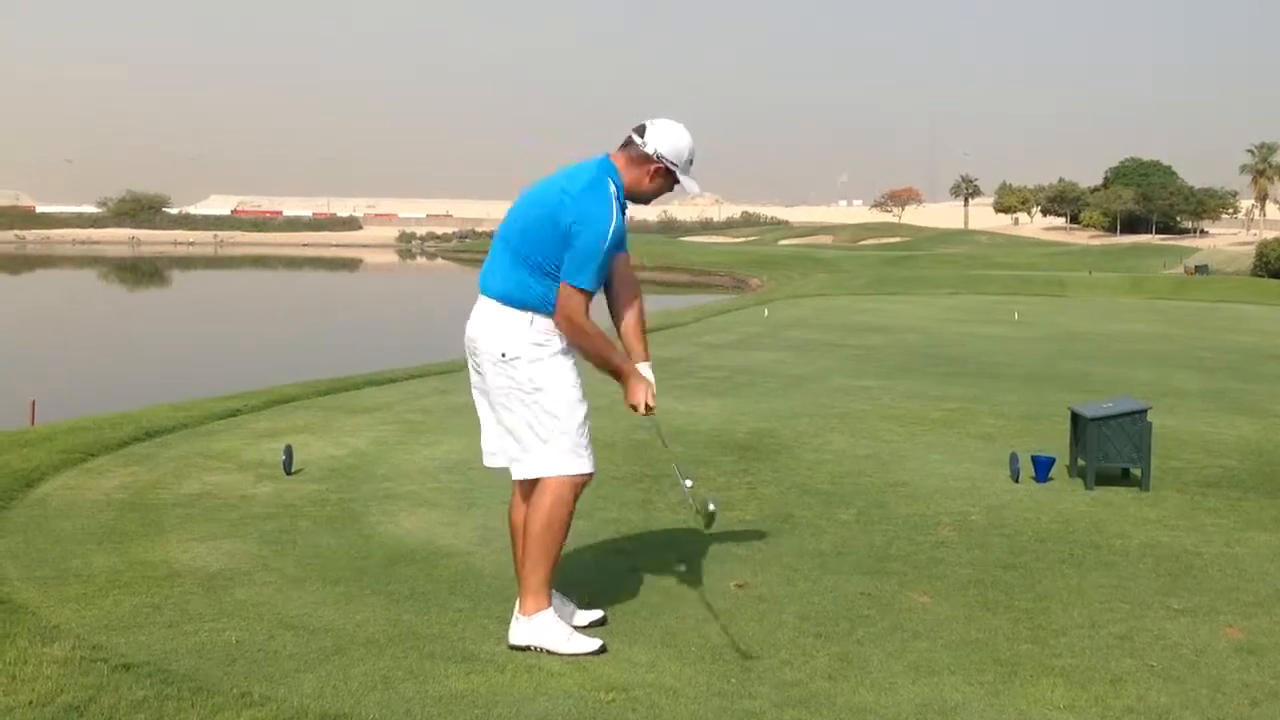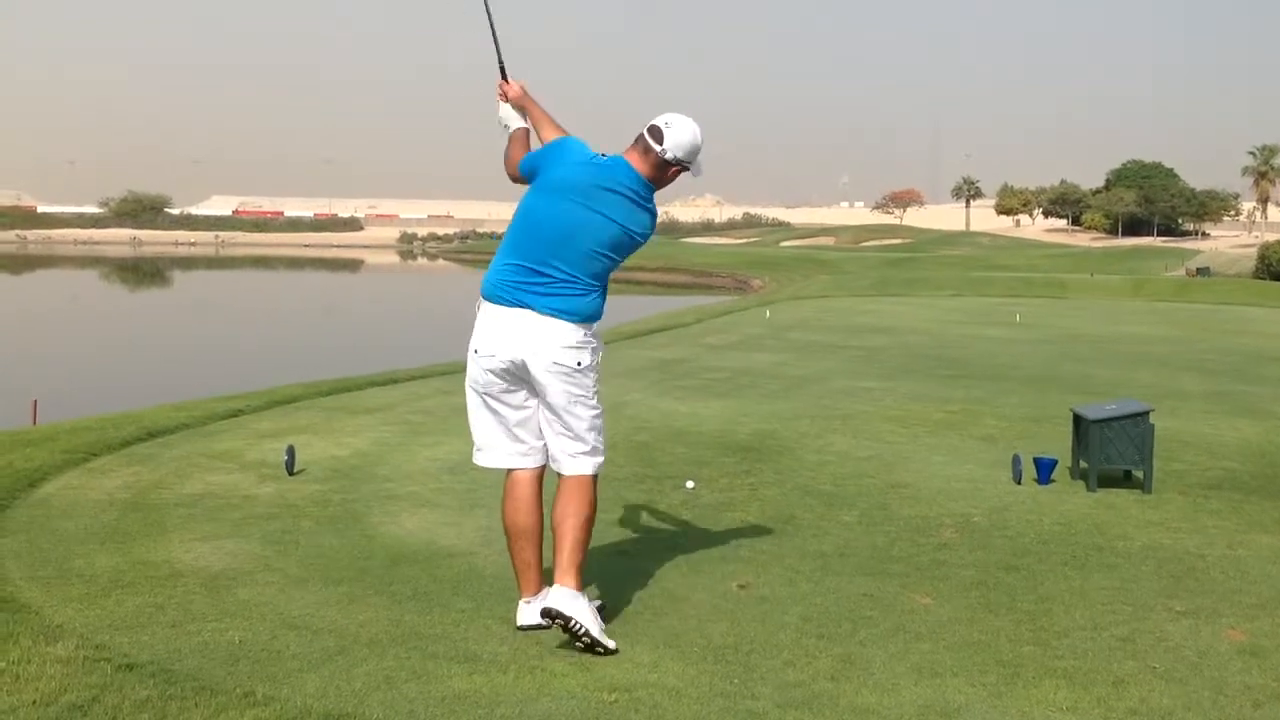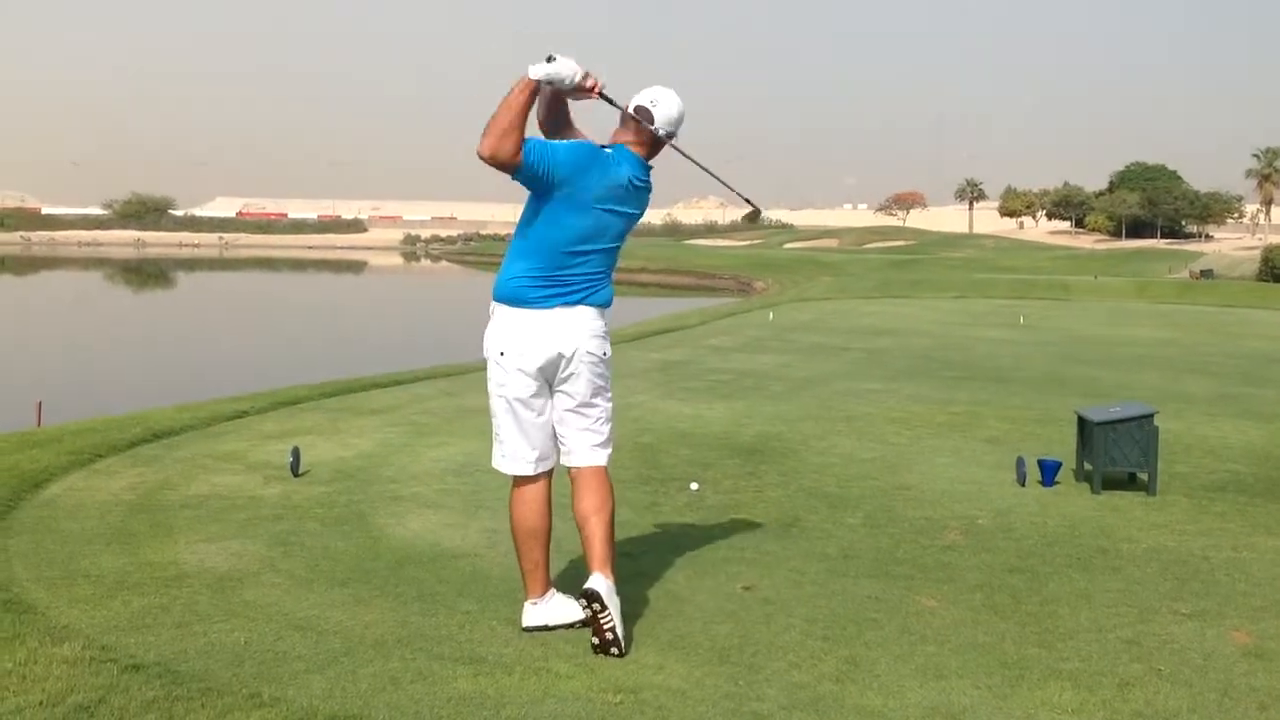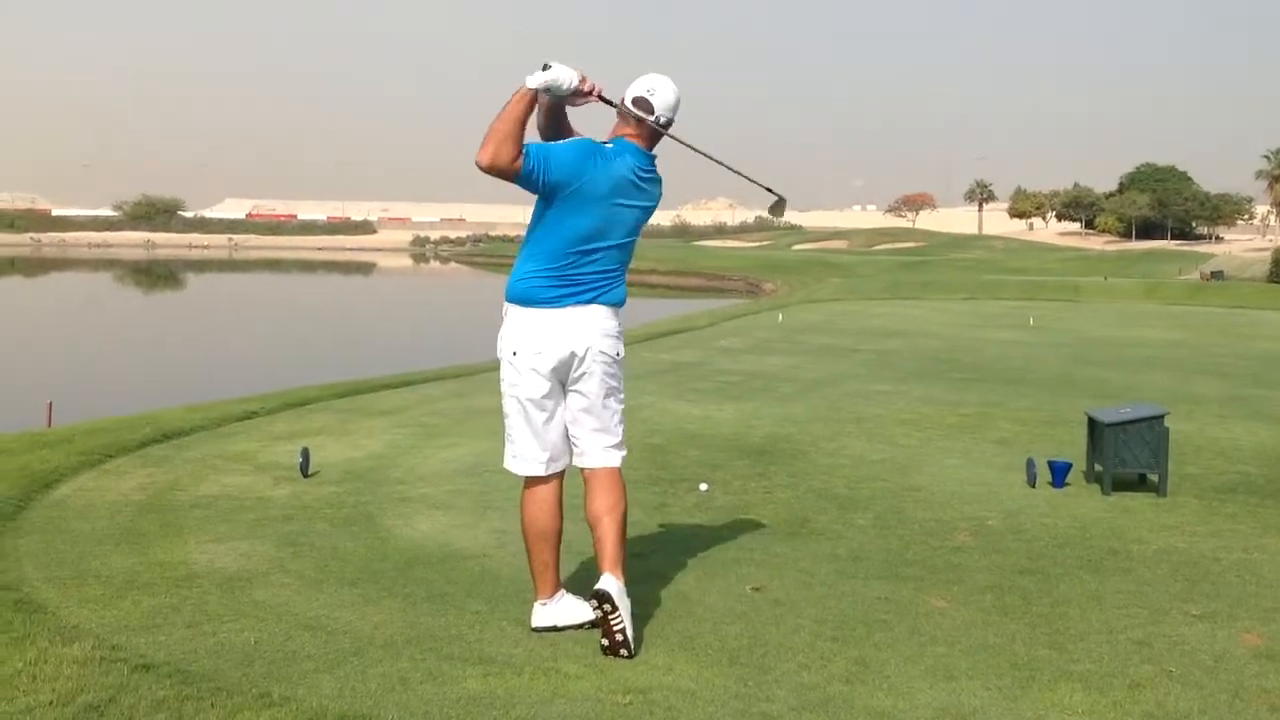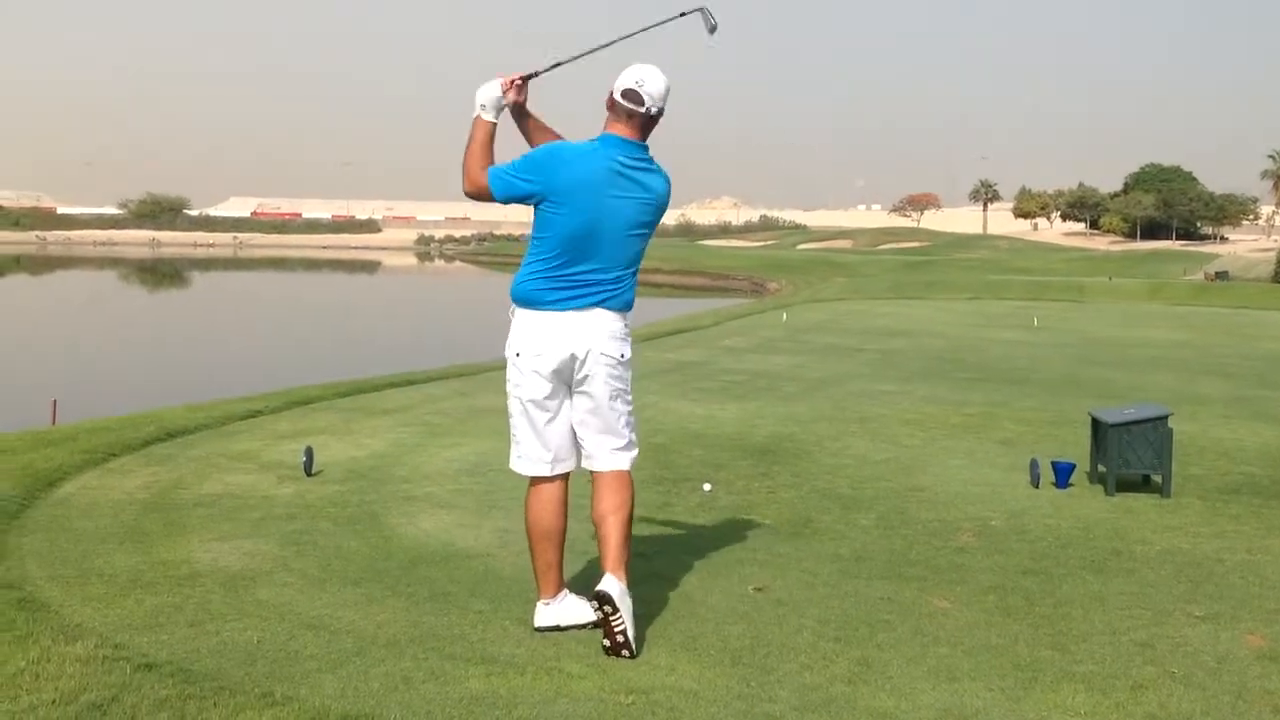
dt=0.3s
person 1, frame 1
left shoulder: (595, 184)
right shoulder: (599, 211)
left elbow: (625, 292)
right elbow: (570, 318)
left wrist: (641, 364)
right wrist: (626, 376)
left hip: (508, 335)
right hip: (524, 336)
left knee: (535, 471)
right knee: (565, 470)
left ankle: (536, 596)
right ankle: (533, 616)
person 1, frame 2
left shoulder: (571, 163)
right shoulder: (644, 217)
left elbow: (522, 161)
left wrist: (515, 114)
right wrist: (525, 107)
left hip: (498, 325)
right hip: (564, 341)
left knee: (522, 467)
right knee: (577, 466)
left ankle: (533, 600)
right ankle: (567, 594)
person 1, frame 3
left shoulder: (579, 163)
right shoulder: (638, 188)
left elbow: (493, 149)
right elbow: (559, 130)
left wrist: (543, 81)
right wrist: (553, 88)
left hip: (518, 331)
right hip: (583, 331)
left knee: (530, 470)
right knee: (589, 462)
left ankle: (538, 600)
right ankle: (601, 580)
person 1, frame 4
left shoulder: (586, 162)
right shoulder: (649, 184)
left elbow: (492, 158)
left wrist: (539, 88)
right wrist: (555, 100)
left hip: (533, 329)
right hip: (596, 330)
left knee: (541, 471)
right knee: (602, 462)
left ankle: (548, 600)
right ankle: (610, 582)
person 1, frame 5
left shoulder: (561, 164)
right shoulder: (657, 185)
left elbow: (475, 183)
left wrist: (487, 110)
right wrist: (522, 112)
left hip: (539, 330)
right hip: (604, 333)
left knee: (547, 471)
right knee: (611, 463)
left ankle: (551, 599)
right ankle: (614, 581)
